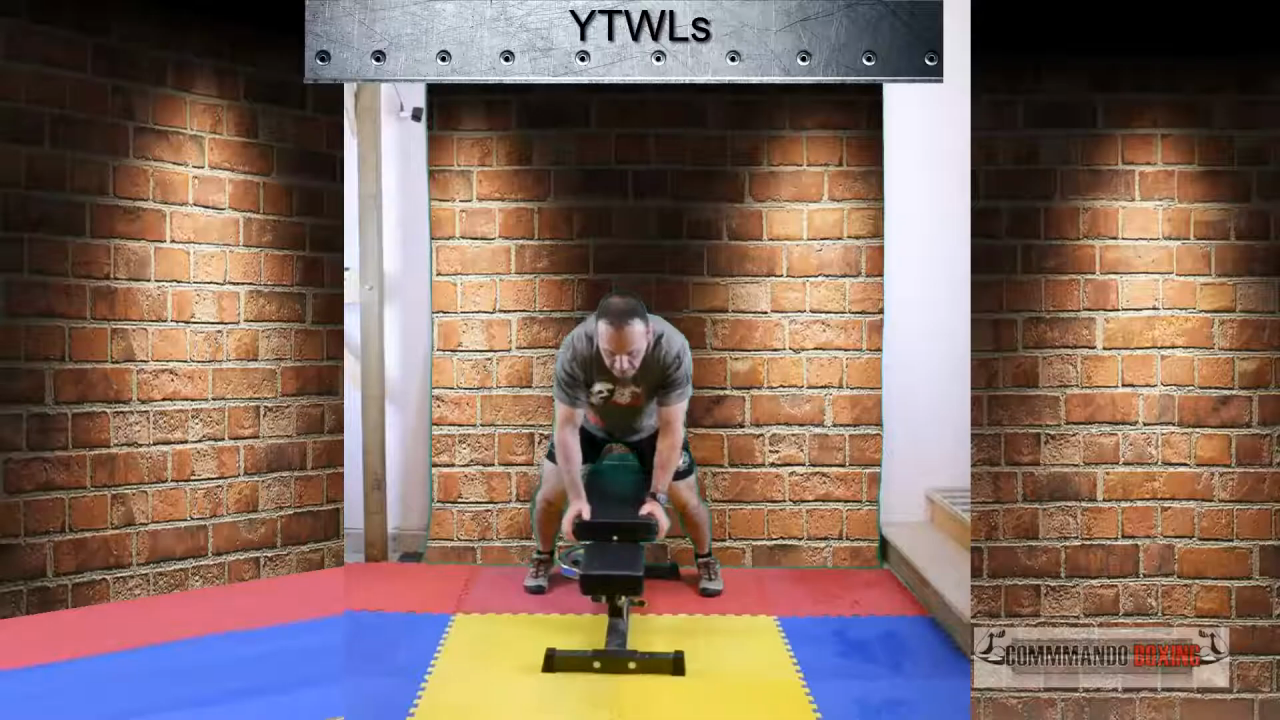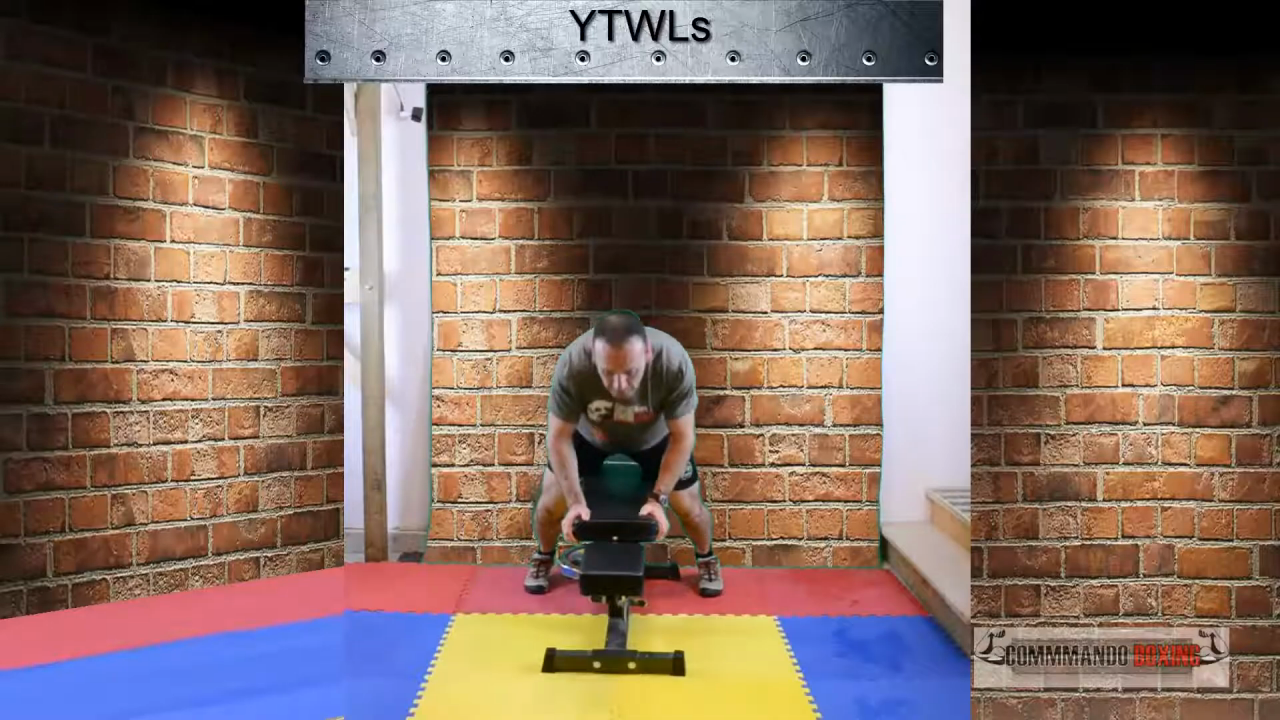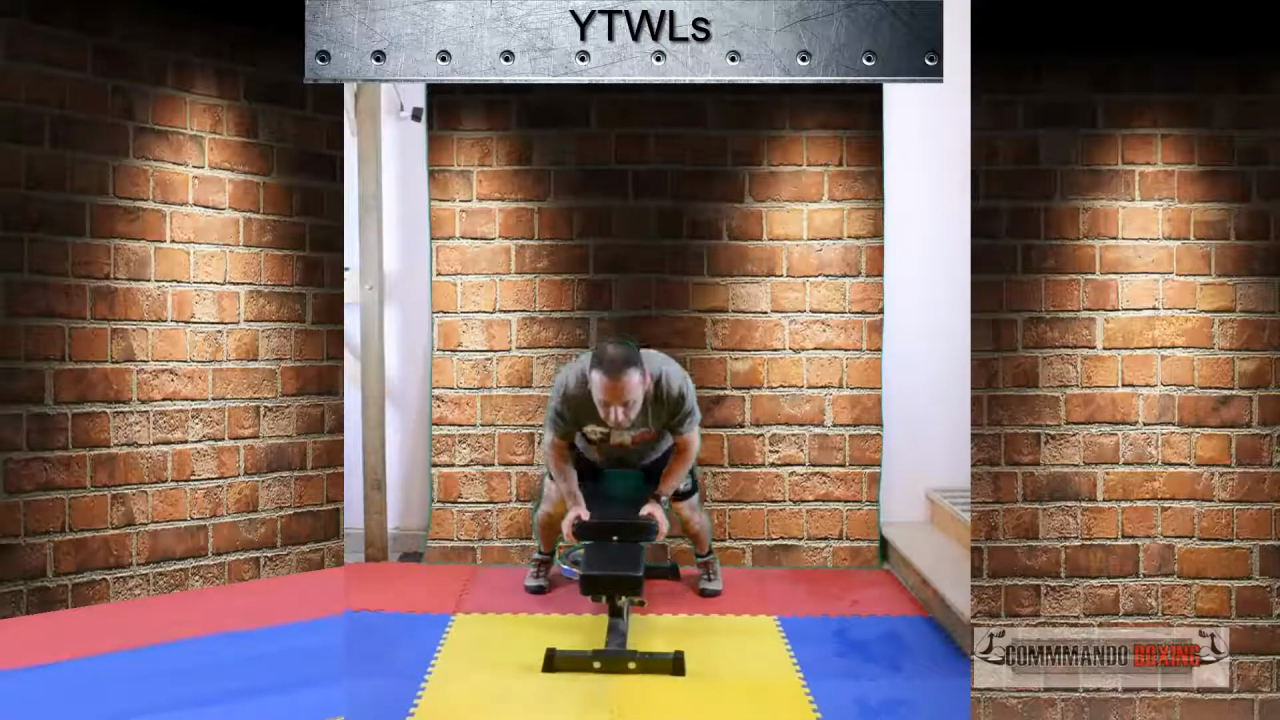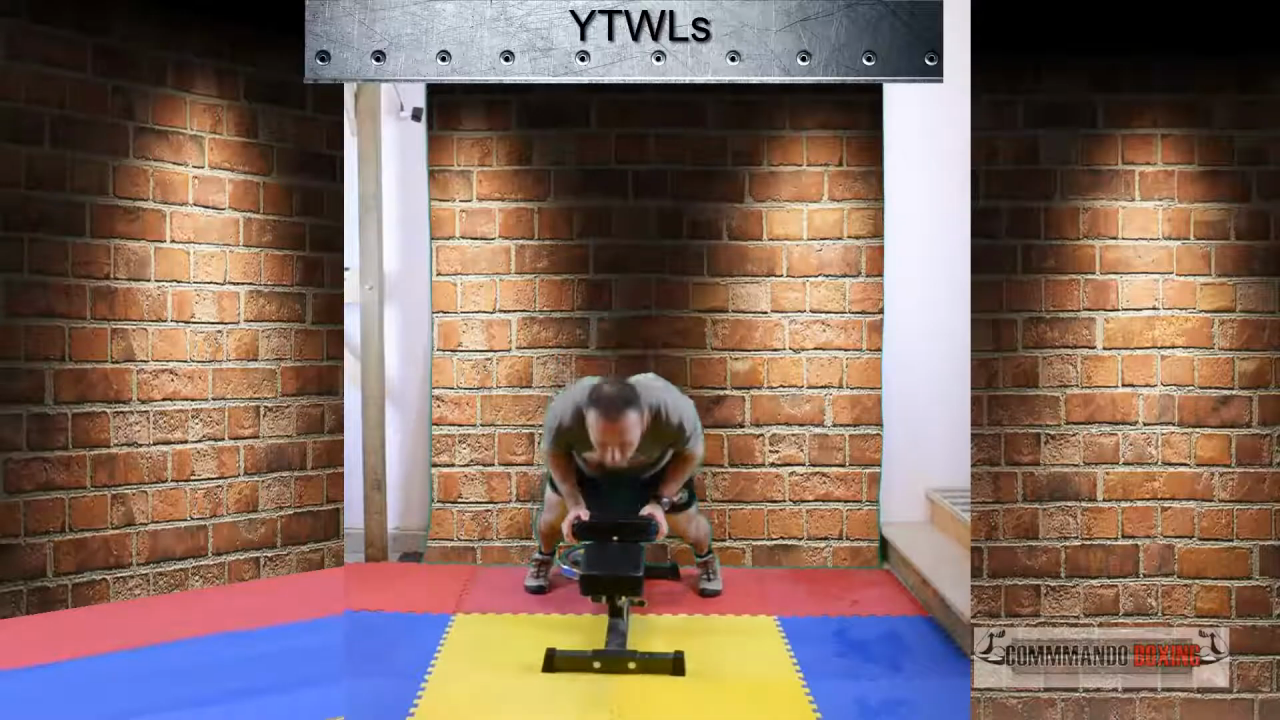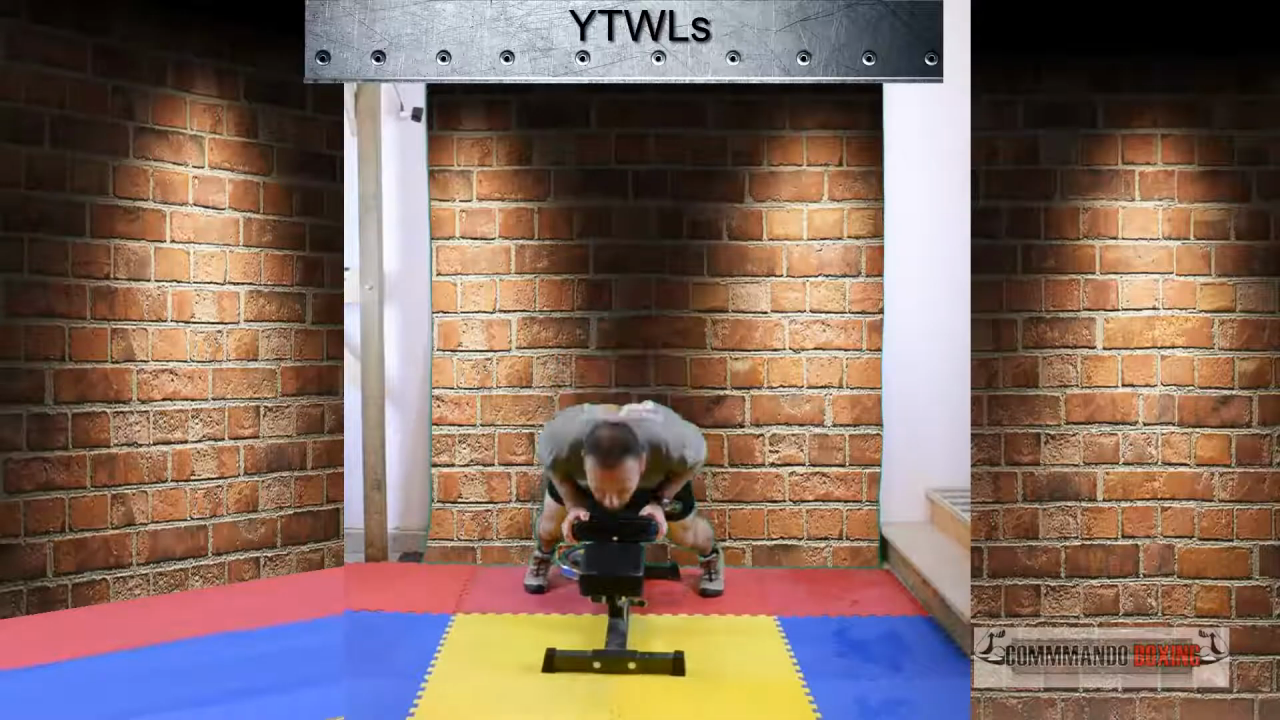
dt=0.2s
person 1, frame 1
left shoulder: (673, 349)
right shoulder: (575, 349)
left elbow: (671, 428)
right elbow: (566, 426)
left wrist: (657, 497)
right wrist: (577, 497)
left hip: (649, 426)
right hip: (589, 423)
left knee: (686, 499)
right knee: (550, 494)
left ankle: (705, 558)
right ankle: (543, 556)
person 1, frame 2
left shoulder: (674, 362)
right shoulder: (572, 364)
left elbow: (682, 436)
right elbow: (560, 436)
left wrist: (659, 498)
right wrist: (574, 502)
left hip: (654, 436)
right hip: (589, 435)
left knee: (689, 505)
right knee: (551, 504)
left ankle: (706, 558)
right ankle: (543, 556)
person 1, frame 3
left shoulder: (675, 384)
right shoulder: (568, 386)
left elbow: (687, 447)
right elbow: (557, 447)
left wrist: (660, 499)
right wrist: (574, 502)
left knee: (688, 515)
right knee: (552, 510)
left ankle: (705, 558)
right ankle: (544, 557)
person 1, frame 4
left shoulder: (673, 412)
right shoulder: (564, 413)
left elbow: (692, 453)
right elbow: (554, 454)
left wrist: (662, 500)
right wrist: (573, 503)
left knee: (686, 525)
right knee: (554, 518)
left ankle: (705, 557)
right ankle: (544, 557)
person 1, frame 5
left shoulder: (671, 443)
right shoulder: (562, 442)
left elbow: (698, 455)
left wrist: (662, 502)
right wrist: (572, 504)
left knee: (685, 534)
right knee: (551, 526)
left ankle: (710, 555)
right ankle: (543, 554)
